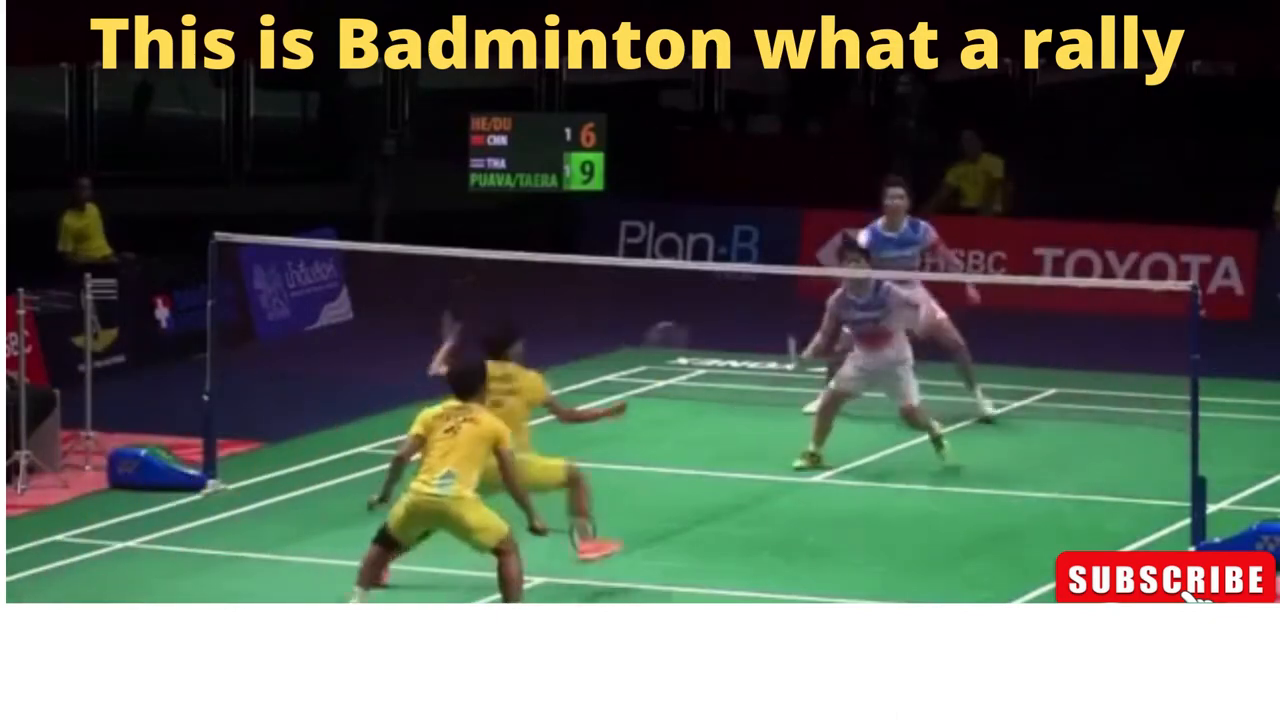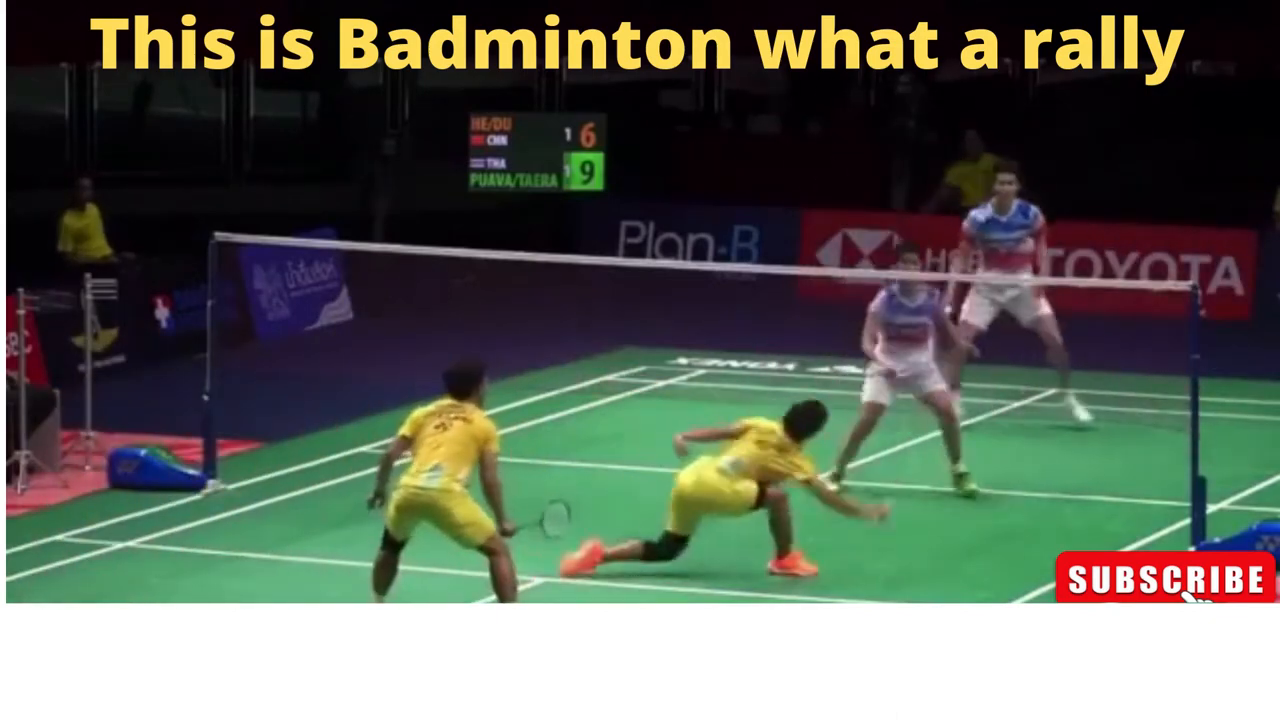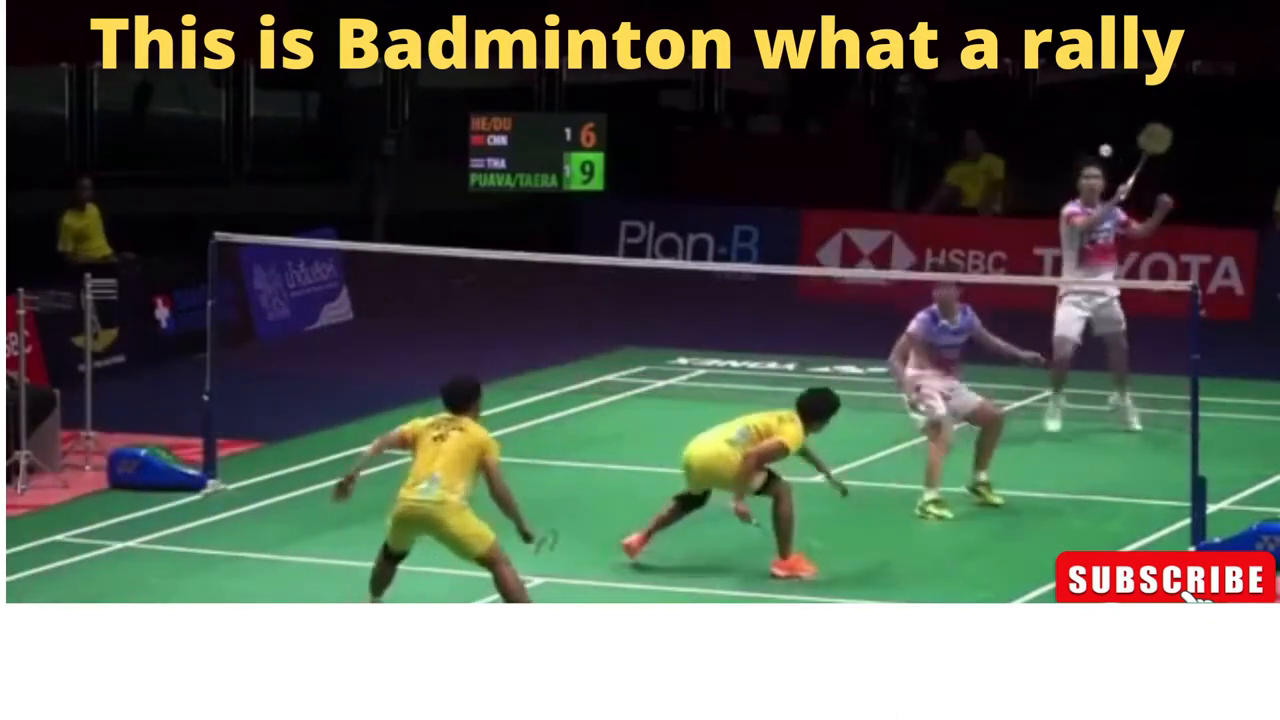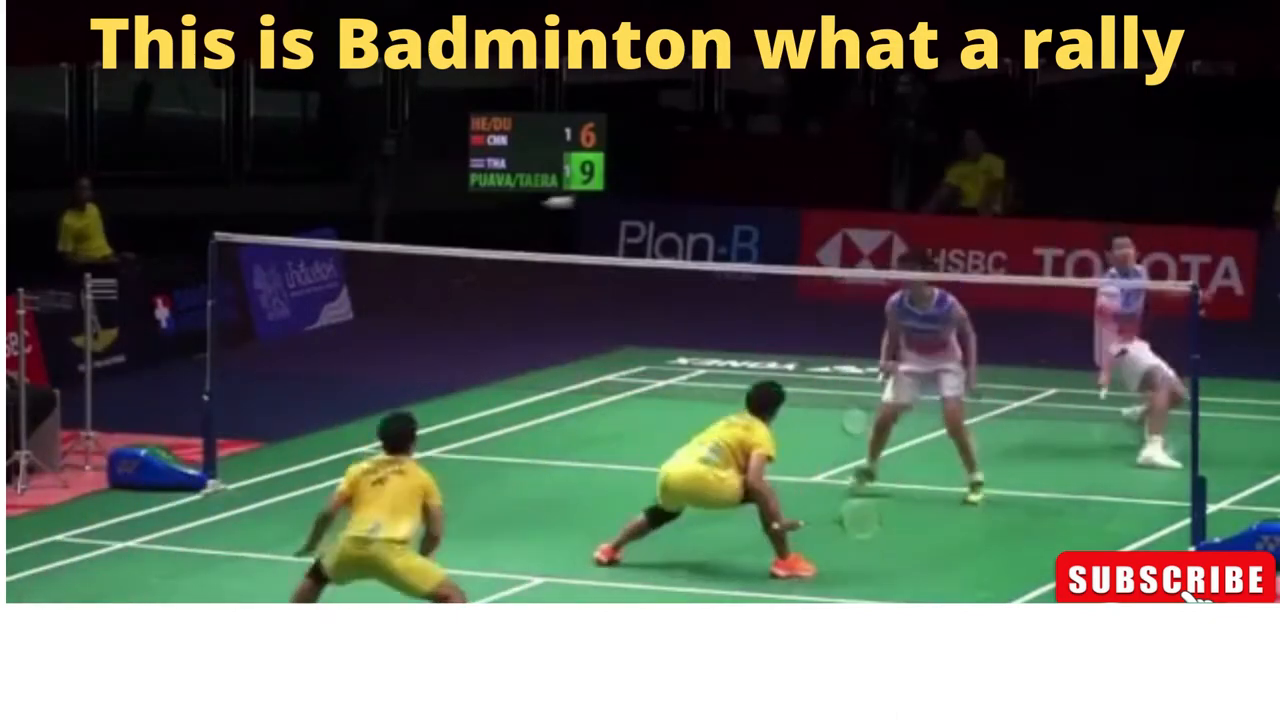
dt=0.4s
person 1, frame 1
right shoulder: (530, 380)
left elbow: (434, 372)
right elbow: (569, 416)
left wrist: (449, 342)
right wrist: (608, 412)
right hip: (514, 463)
right knee: (576, 477)
right ankle: (586, 541)
person 1, frame 2
left shoulder: (763, 428)
right shoulder: (798, 461)
left elbow: (721, 431)
right elbow: (827, 497)
left wrist: (682, 438)
right wrist: (867, 510)
left hip: (689, 479)
right hip: (711, 487)
left knee: (664, 549)
right knee: (777, 497)
left ankle: (599, 553)
right ankle: (785, 560)
person 1, frame 3
left shoulder: (786, 419)
right shoulder: (792, 434)
left elbow: (801, 448)
right elbow: (751, 454)
left wrist: (828, 475)
right wrist: (738, 500)
left hip: (694, 451)
right hip: (716, 457)
left knee: (694, 497)
right knee: (780, 490)
left ankle: (641, 539)
right ankle: (786, 561)
person 1, frame 4
left shoulder: (730, 421)
right shoulder: (761, 436)
right elbow: (753, 482)
right wrist: (777, 519)
left hip: (670, 472)
right hip: (696, 478)
left knee: (664, 512)
right knee: (764, 493)
left ankle: (611, 549)
right ankle: (785, 561)
person 2, frame 1
left shoulder: (921, 229)
right shoulder: (868, 236)
left elbow: (946, 257)
left wrist: (968, 284)
left hip: (913, 295)
left knee: (955, 343)
left ankle: (977, 397)
person 2, frame 2
left shoulder: (1031, 214)
right shoulder: (976, 218)
left elbow: (1040, 247)
right elbow: (962, 257)
right wrist: (950, 292)
left hip: (1023, 284)
right hip: (986, 286)
left knee: (1054, 341)
right knee: (961, 343)
left ankle: (1068, 398)
right ankle: (953, 399)
person 2, frame 3
left shoulder: (1111, 210)
right shoulder: (1071, 211)
left elbow: (1139, 232)
right elbow: (1084, 224)
left wrist: (1160, 211)
right wrist: (1111, 202)
left hip: (1105, 289)
right hip: (1074, 291)
left knee: (1120, 349)
right knee: (1063, 353)
left ankle: (1122, 398)
right ankle: (1055, 400)
person 2, frame 4
left shoulder: (1139, 273)
right shoulder: (1111, 287)
right elbow: (1105, 330)
right wrist: (1106, 370)
left hip: (1133, 345)
right hip: (1118, 350)
left knee: (1178, 394)
right knee: (1160, 384)
left ankle: (1141, 413)
right ankle: (1152, 448)
person 3, frame 1
left shoulder: (886, 290)
right shoulder: (838, 299)
left elbow: (919, 305)
right elbow: (825, 333)
left wrist: (917, 319)
right wrist: (810, 351)
left hip: (894, 358)
right hip: (861, 358)
left knee: (910, 414)
right knee: (829, 402)
left ankle: (935, 432)
right ankle: (813, 453)
person 3, frame 2
left shoulder: (932, 296)
right shoulder: (884, 299)
left elbow: (943, 323)
right elbow: (867, 341)
left wrist: (961, 343)
right wrist: (881, 362)
left hip: (921, 364)
right hip: (887, 365)
left knee: (947, 411)
right knee: (867, 419)
left ankle: (958, 471)
right ankle: (838, 471)
person 3, frame 3
left shoulder: (966, 315)
right shoulder: (924, 321)
left elbow: (989, 340)
right elbow: (895, 358)
left wrist: (1021, 354)
right wrist: (907, 389)
left hip: (949, 384)
right hip: (922, 386)
left knee: (994, 418)
right knee: (942, 435)
left ankle: (979, 481)
right ankle: (930, 499)
person 3, frame 4
left shoulder: (948, 304)
right shoulder: (895, 304)
left elbow: (968, 335)
left wrist: (971, 370)
right wrist: (885, 360)
left hip: (946, 365)
right hip: (909, 365)
left knee: (954, 420)
right knee: (884, 418)
left ankle: (976, 480)
right ankle: (869, 469)
person 4, frame 1
left shoulder: (431, 415)
right shoulder: (494, 425)
left elbow: (401, 457)
right elbow: (511, 479)
left wrist: (384, 494)
right wrist: (532, 517)
left hip: (419, 497)
right hip: (458, 503)
left knee: (383, 544)
right knee: (508, 550)
person 4, frame 2
left shoulder: (422, 414)
right shoulder: (484, 425)
left elbow: (389, 455)
right elbow: (490, 481)
left wrist: (379, 490)
right wrist: (502, 520)
left hip: (409, 492)
right hip: (446, 496)
left knee: (390, 546)
right knee: (498, 551)
person 4, frame 3
left shoulder: (422, 425)
right shoulder: (482, 437)
left elbow: (382, 442)
right elbow: (499, 491)
left wrist: (353, 474)
right wrist: (522, 525)
left hip: (407, 505)
right hip: (445, 508)
left knee: (391, 554)
right knee: (499, 563)
person 4, frame 4
left shoulder: (359, 470)
right shoulder: (422, 478)
left elbow: (327, 513)
right elbow: (435, 533)
left wrist: (310, 545)
right wrist: (420, 559)
left hip: (352, 549)
right hip: (389, 552)
left knee: (318, 574)
right knee: (453, 597)
